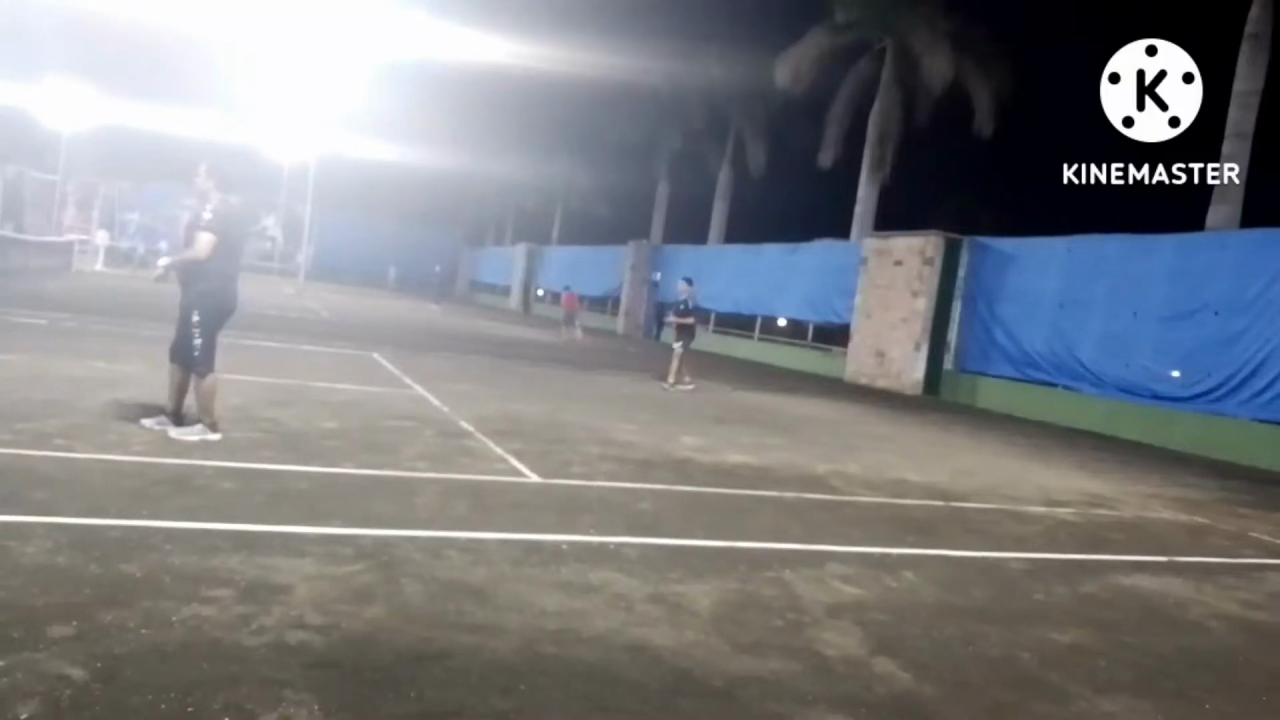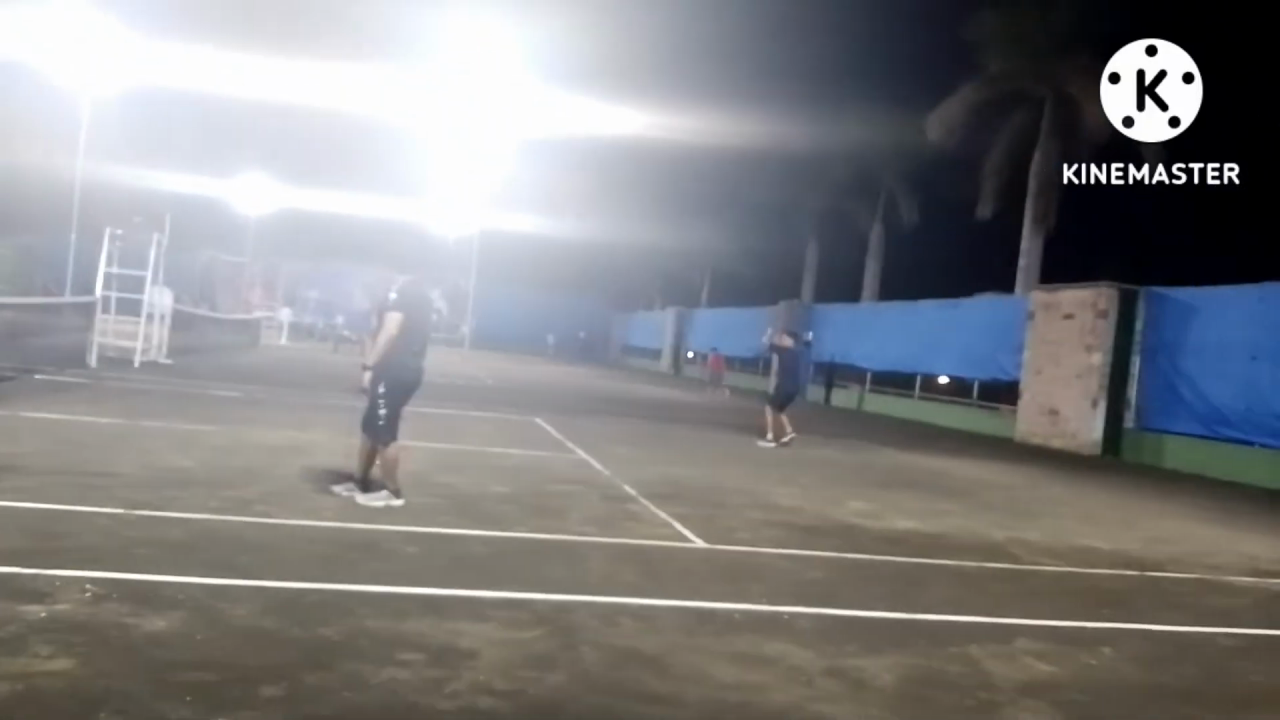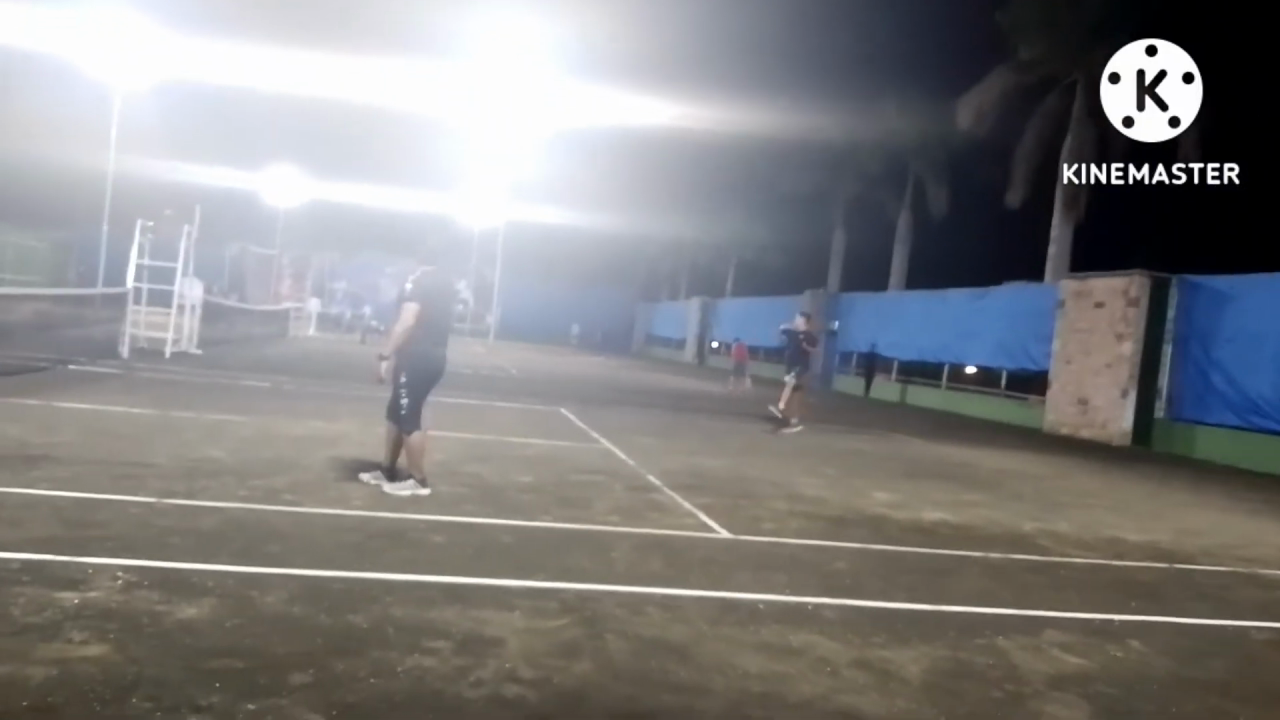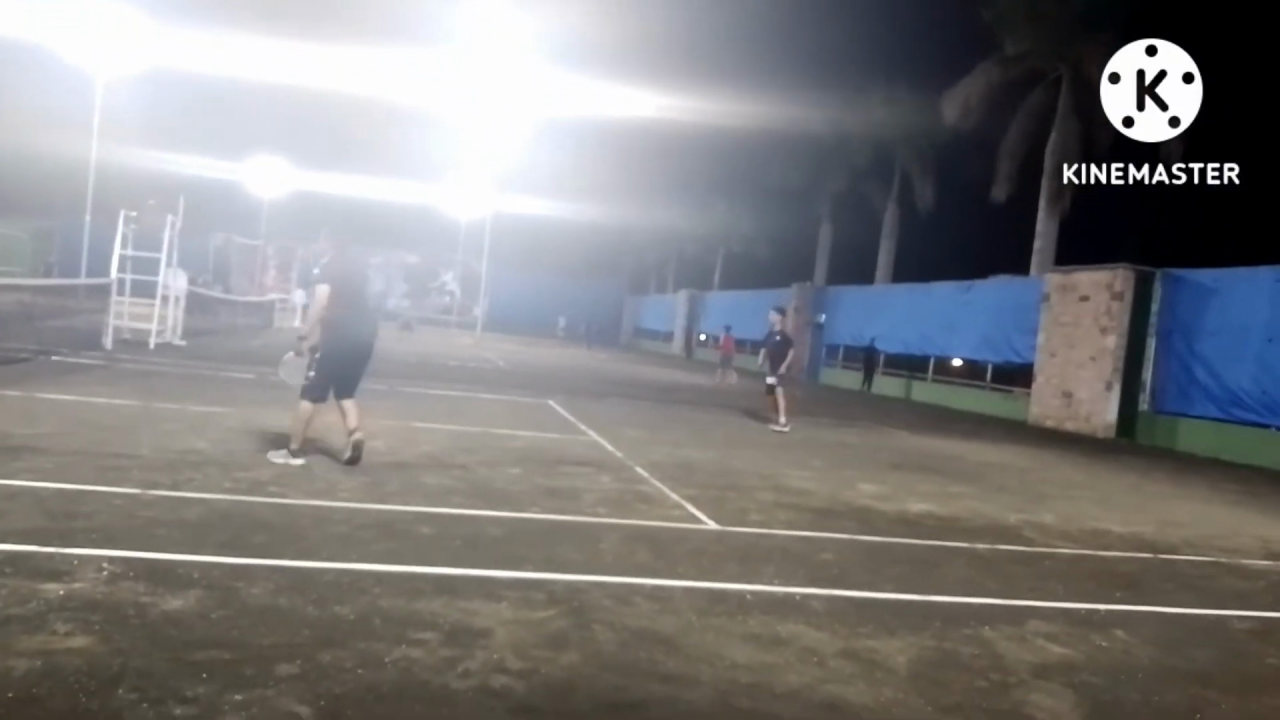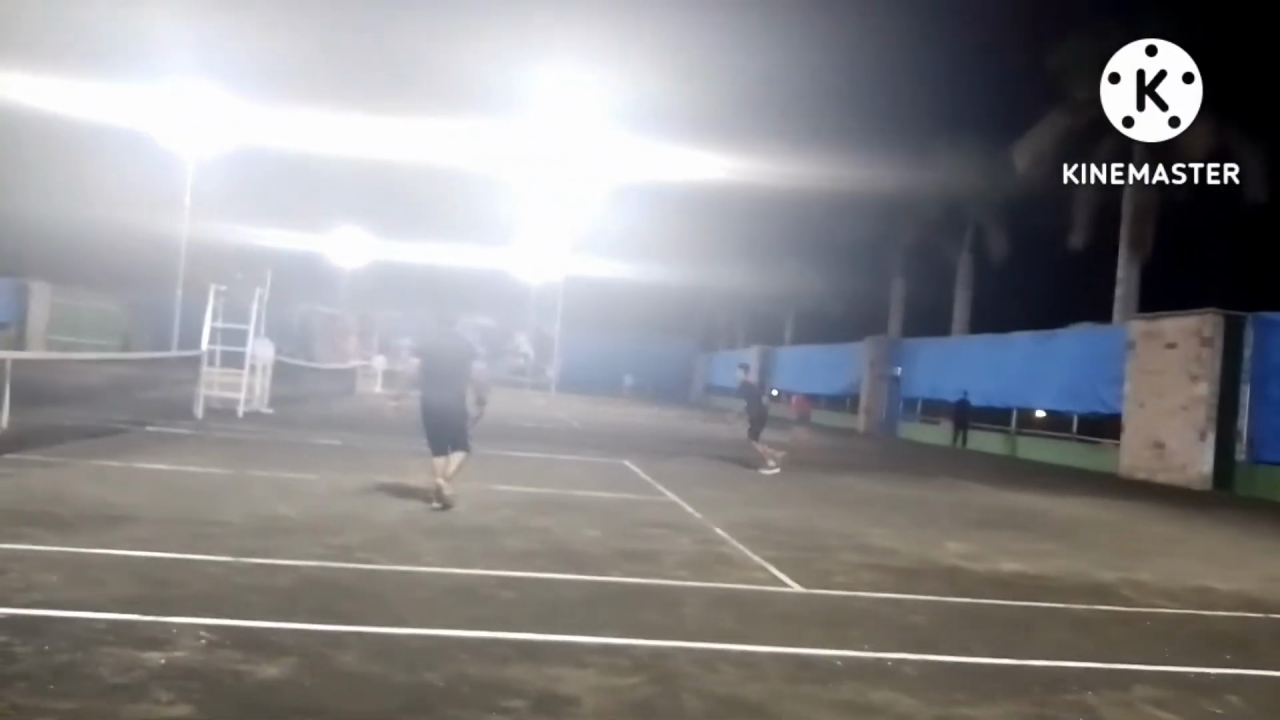
dt=1s
person 1, frame 1
left shoulder: (214, 210)
right shoulder: (231, 210)
left elbow: (200, 252)
left wrist: (169, 264)
left hip: (207, 295)
right hip: (208, 293)
left knee: (200, 362)
right knee: (180, 355)
left ankle: (208, 426)
right ankle: (173, 415)
person 1, frame 2
left shoulder: (401, 290)
right shoulder: (420, 293)
left elbow: (390, 331)
left wrist: (369, 366)
left hip: (394, 371)
right hip: (407, 368)
left knee: (384, 432)
right knee: (370, 427)
left ankle: (392, 491)
right ankle: (361, 481)
person 1, frame 3
left shoulder: (419, 281)
right shoulder: (445, 284)
left elbow: (407, 321)
left wrist: (386, 356)
left hip: (416, 360)
right hip: (433, 358)
left knee: (408, 420)
right knee: (396, 414)
left ankle: (418, 480)
right ankle: (387, 471)
person 1, frame 4
left shoulder: (328, 267)
right shoulder: (360, 267)
left elbow: (320, 303)
left wrist: (304, 337)
left hip: (339, 338)
right hip: (365, 337)
left knee: (311, 394)
right knee: (346, 393)
left ankle: (293, 451)
right ankle: (355, 435)
person 1, frame 5
left shoulder: (426, 343)
right shoulder: (465, 345)
left elbow: (414, 373)
right elbow: (476, 376)
right wrist: (480, 401)
left hip: (430, 403)
right hip: (455, 404)
left knee: (438, 449)
right knee: (461, 449)
left ankle: (440, 493)
right ankle: (445, 479)
